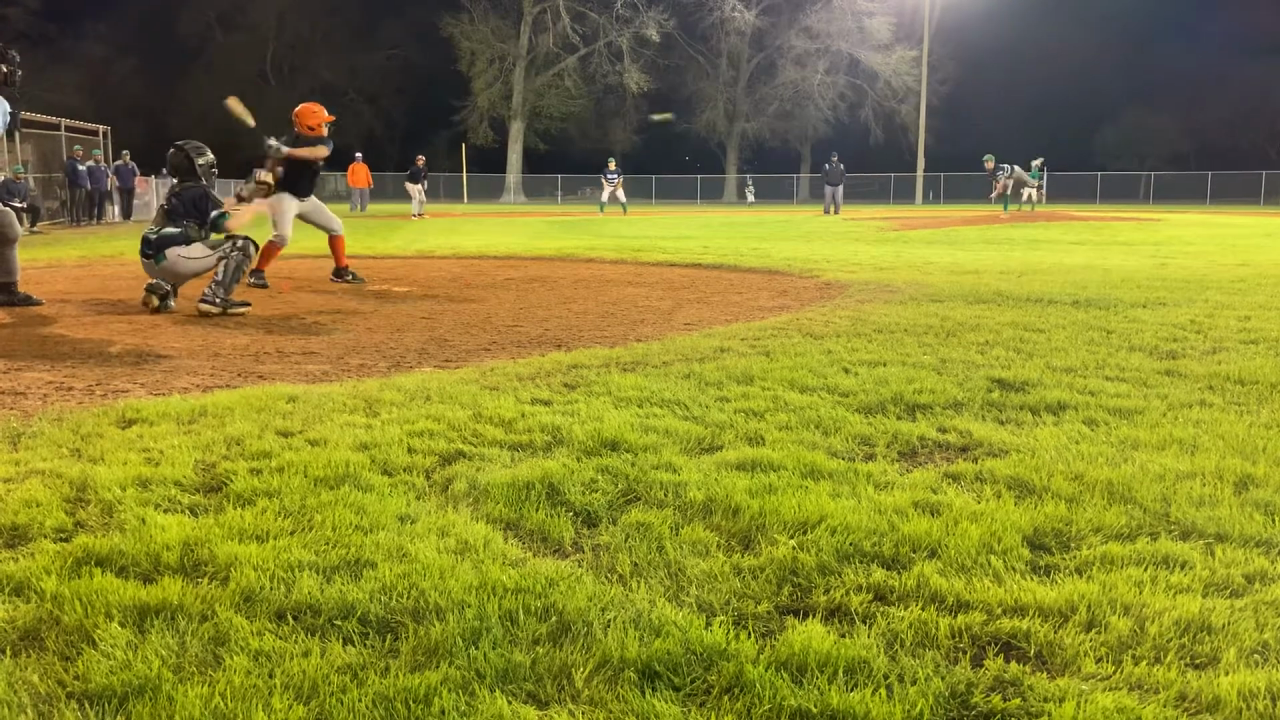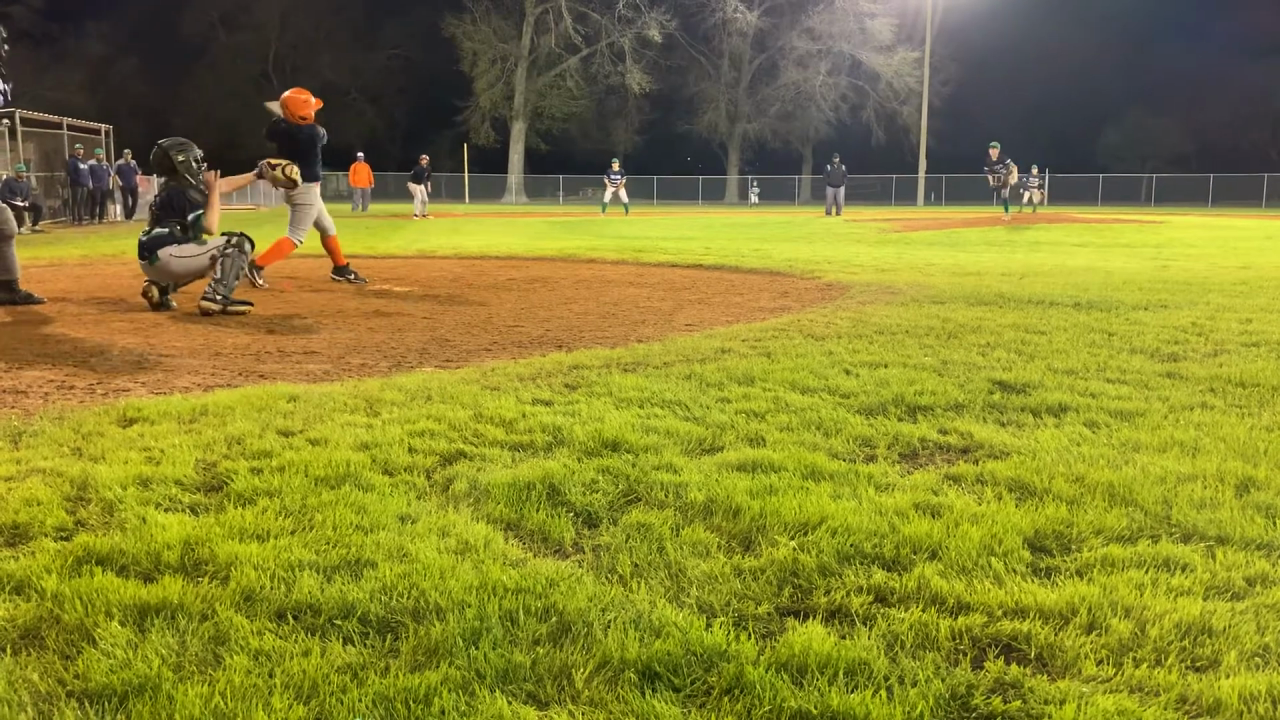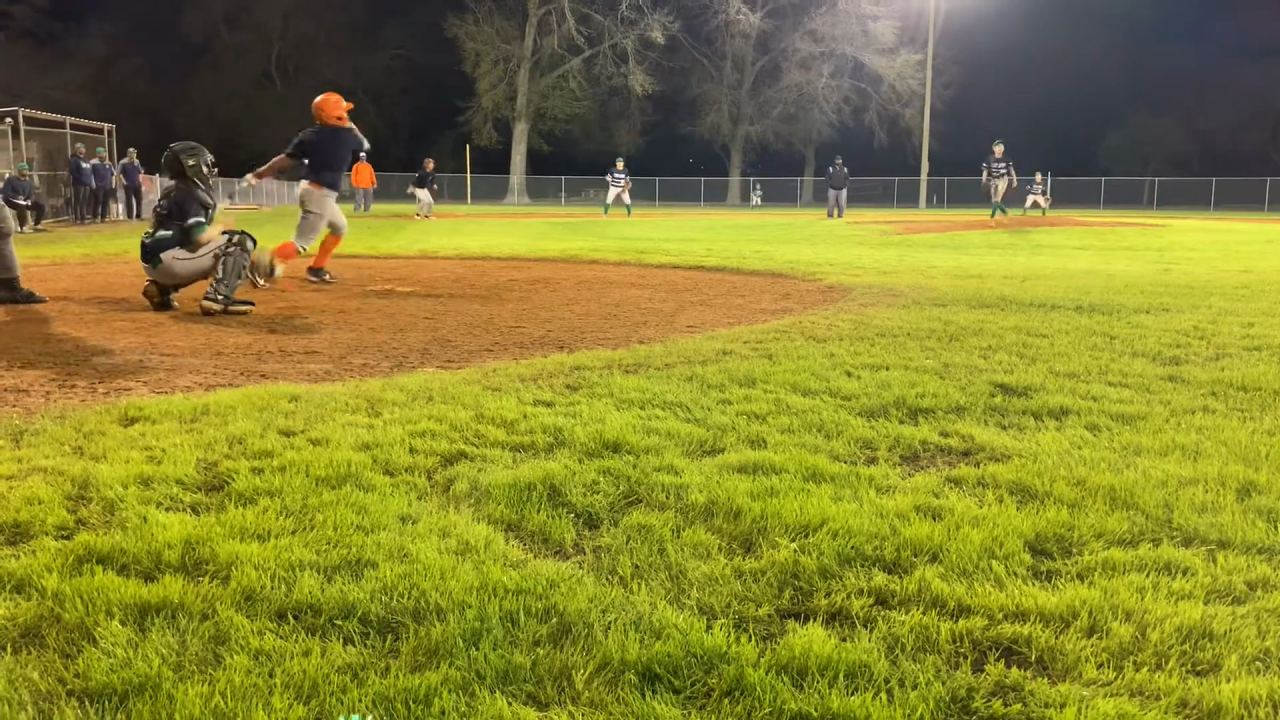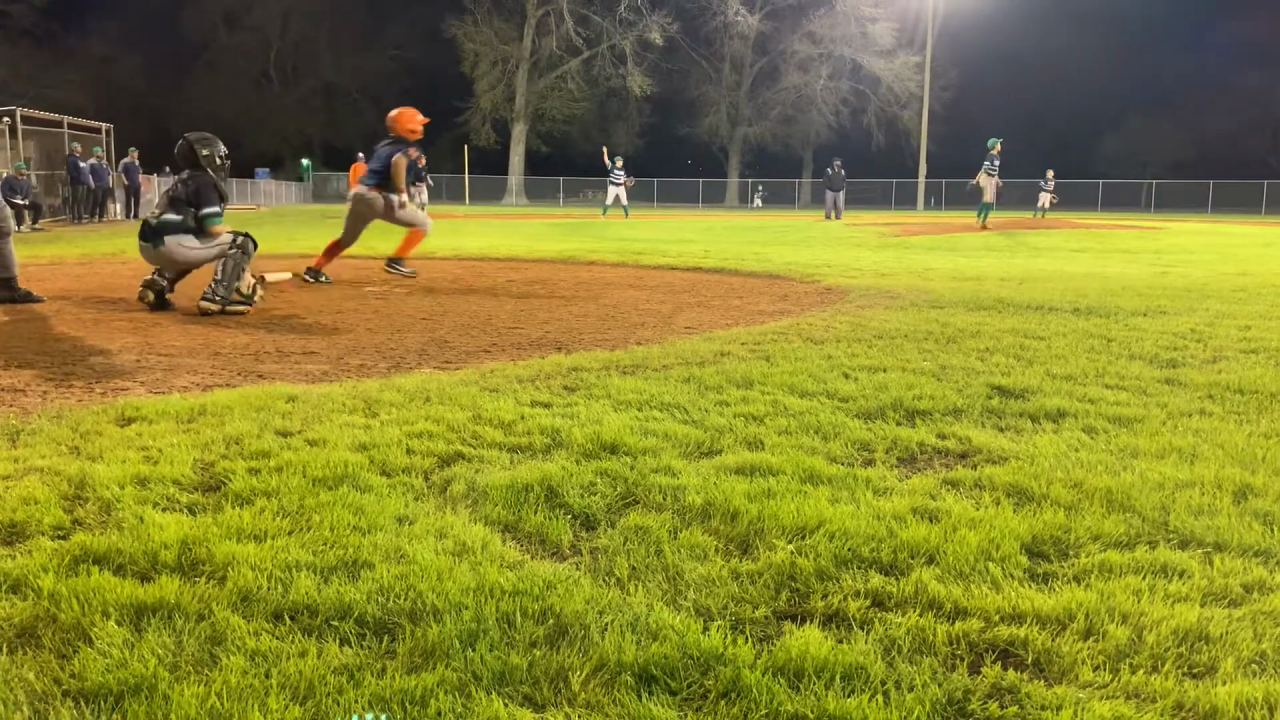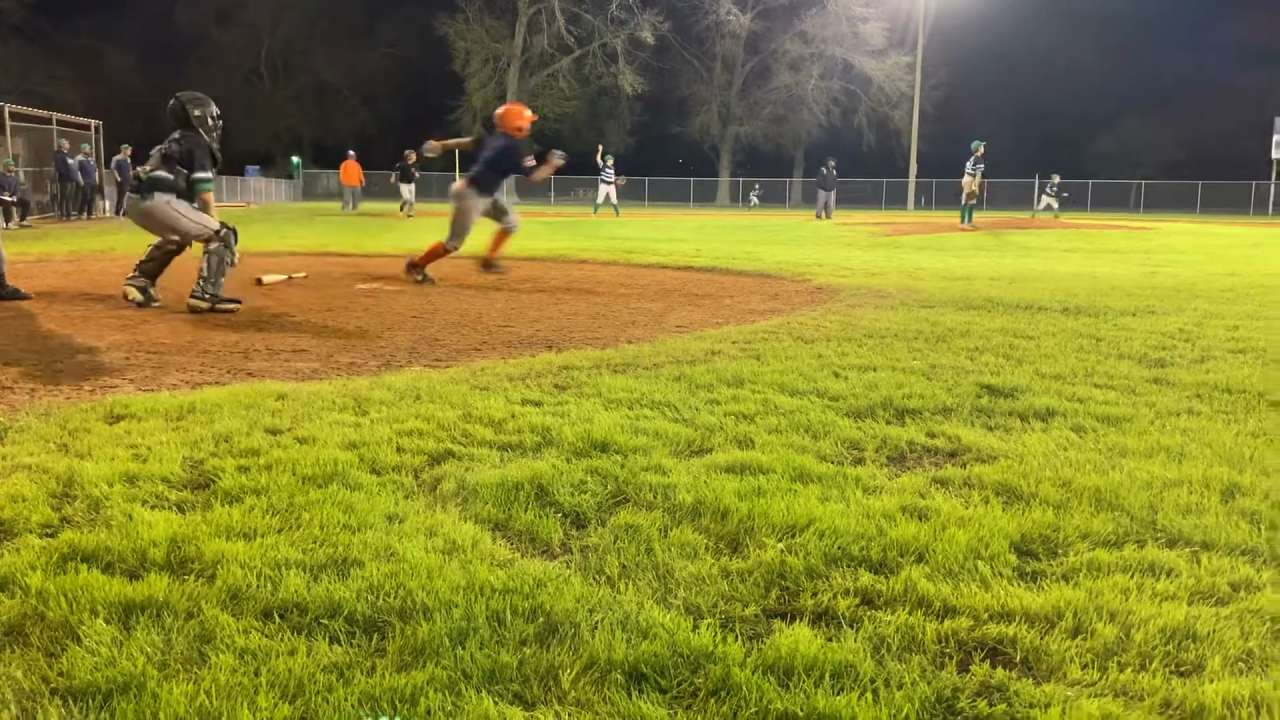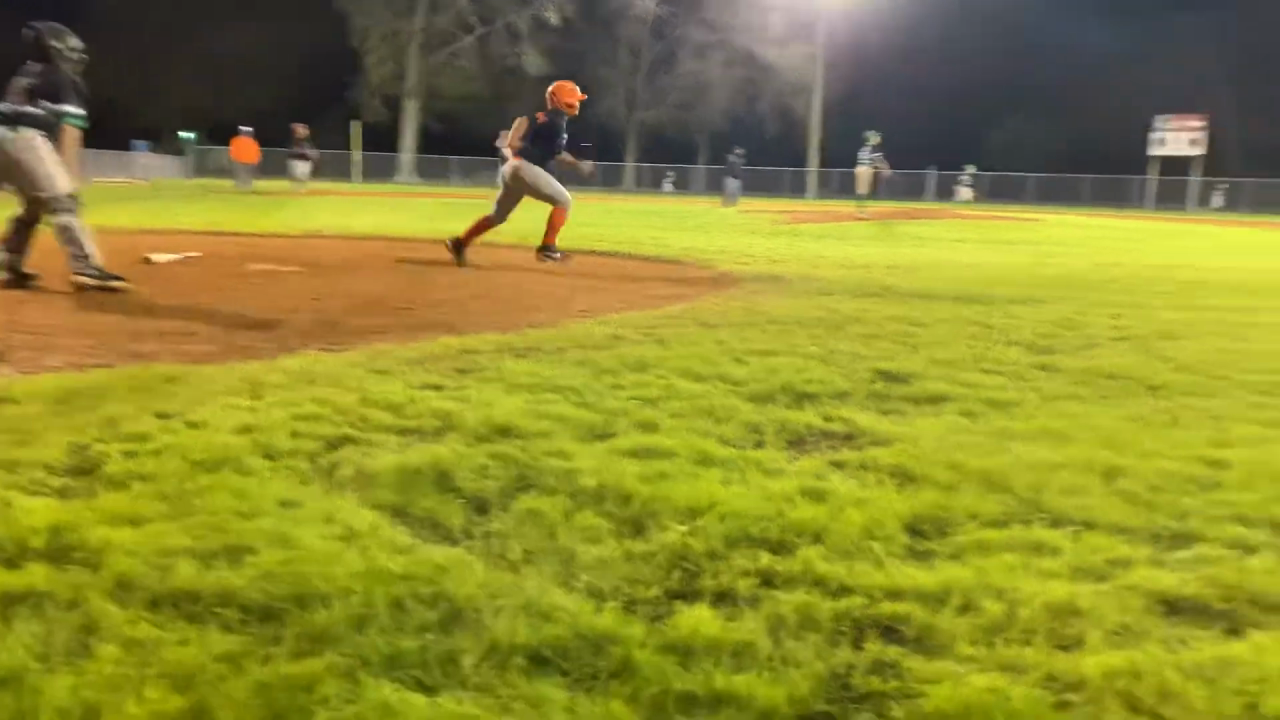
dt=0.3s
person 1, frame 1
left shoulder: (180, 190)
right shoulder: (199, 192)
left elbow: (213, 207)
right elbow: (229, 226)
left wrist: (241, 198)
right wrist: (254, 207)
left hip: (152, 260)
right hip: (169, 258)
right knee: (243, 247)
left ankle: (160, 290)
right ankle: (216, 299)
person 1, frame 2
left shoulder: (176, 185)
right shoulder: (181, 192)
left elbow: (219, 186)
right elbow: (211, 227)
left wrist: (255, 175)
right wrist: (213, 192)
left hip: (154, 260)
right hip: (165, 258)
left knee: (208, 261)
right knee: (239, 244)
left ankle: (161, 286)
right ankle: (217, 297)
person 1, frame 3
left shoulder: (178, 191)
right shoulder: (190, 194)
right elbow: (200, 237)
right wrist: (220, 229)
left hip: (156, 261)
right hip: (167, 260)
left knee: (212, 261)
right knee: (242, 242)
left ankle: (160, 287)
right ankle: (218, 297)
person 1, frame 4
left shoulder: (188, 181)
right shoulder: (207, 183)
left elbow: (203, 228)
right elbow: (214, 228)
right wrist: (229, 230)
left hip: (151, 245)
right hip: (166, 243)
left knee: (198, 247)
right knee: (242, 243)
left ankle: (156, 287)
right ankle: (217, 297)
person 1, frame 5
left shoulder: (176, 140)
right shoulder: (200, 144)
left elbow: (188, 189)
right elbow: (204, 194)
right wrist: (213, 223)
left hip: (136, 200)
right hip: (158, 199)
left knee: (176, 237)
right knee: (221, 235)
left ankle: (138, 284)
right ankle: (205, 296)
person 1, frame 6
left shoulder: (30, 73)
right shoulder: (64, 78)
right elbow: (69, 129)
right wrist: (68, 172)
right hip: (26, 137)
left knee: (36, 204)
right knee: (61, 202)
right ankle: (88, 270)
person 2, frame 1
left shoulder: (323, 142)
right shoulder: (289, 142)
left elbow: (320, 152)
right elbow: (271, 170)
left wrist: (287, 152)
right wrist: (276, 156)
left hip: (305, 198)
right hip: (283, 196)
left knee: (335, 226)
right knee: (282, 236)
left ankle: (341, 270)
right ankle: (257, 272)
person 2, frame 2
left shoulder: (277, 126)
right shoulder: (313, 132)
right elbow: (321, 137)
left hip: (292, 186)
right hip: (307, 189)
left knee: (327, 228)
right knee: (295, 237)
left ankle: (341, 269)
right ankle: (257, 267)
person 2, frame 3
left shoulder: (308, 135)
right shoulder: (347, 135)
left elbow: (283, 160)
right elbow: (365, 146)
left wrist: (255, 176)
right wrist: (353, 128)
left hip: (308, 188)
right hip: (322, 195)
left knee: (340, 227)
right knee: (301, 242)
left ankle: (318, 269)
right ankle: (262, 266)
person 2, frame 4
left shoulder: (385, 145)
right shoulder: (406, 148)
right elbow: (397, 161)
right wrist: (402, 193)
left hip: (358, 192)
right hip: (379, 198)
left knee: (347, 238)
right knee: (424, 224)
left ankle: (314, 270)
right ankle: (396, 260)
person 2, frame 5
left shoulder: (494, 139)
right shoulder: (515, 147)
left elbow: (468, 142)
right elbow: (535, 176)
left wrist: (441, 145)
right wrist: (553, 163)
left hip: (481, 195)
right hip: (469, 194)
left knee: (511, 222)
right knee: (454, 242)
left ankle: (489, 260)
right ankle: (416, 265)
person 2, frame 6
left shoulder: (559, 123)
right shoulder: (552, 119)
left elbow: (557, 153)
right elbow: (522, 120)
left wrist: (578, 164)
right wrist: (508, 145)
left hip: (524, 169)
right hip: (523, 168)
left knee: (499, 216)
right knee: (564, 202)
left ankle: (460, 244)
right ankle: (547, 247)
